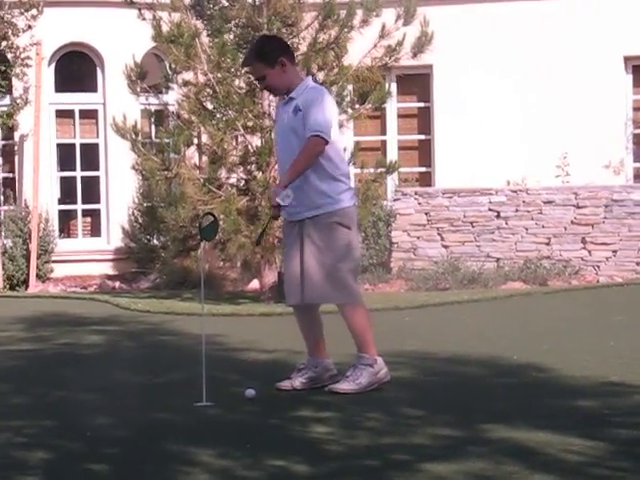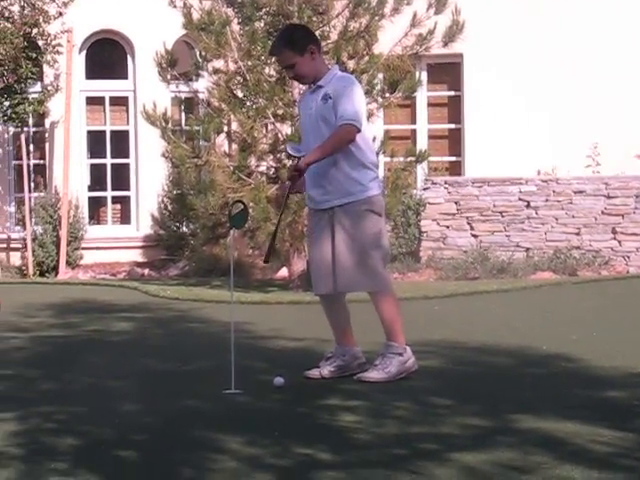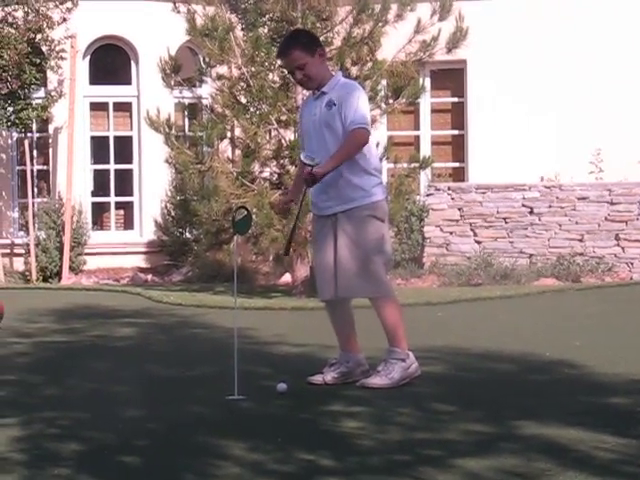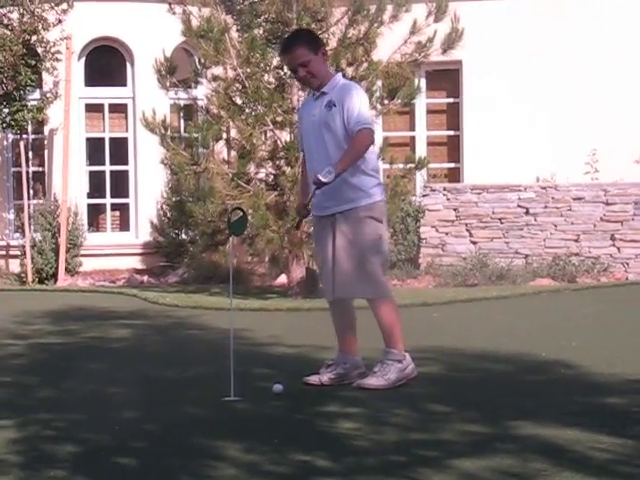
dt=0.2s
person 1, frame 1
left shoulder: (316, 97)
right shoulder: (283, 107)
left elbow: (316, 144)
left wrist: (282, 184)
right wrist: (278, 193)
left hip: (330, 210)
right hip: (297, 213)
left knee: (343, 288)
right knee: (299, 293)
left ankle: (371, 363)
right ankle: (319, 364)
person 1, frame 2
left shoulder: (344, 85)
right shoulder: (305, 99)
left elbow: (349, 131)
left wrist: (307, 160)
right wrist: (298, 179)
left hip: (358, 198)
right hip: (321, 203)
left knee: (372, 276)
right knee: (325, 282)
left ankle: (399, 352)
right ankle: (347, 352)
person 1, frame 3
left shoulder: (349, 92)
right shoulder: (307, 107)
left elbow: (360, 135)
left wrist: (326, 167)
right wrist: (294, 192)
left hip: (361, 203)
right hip: (325, 209)
left knee: (374, 281)
right knee: (331, 289)
left ankle: (401, 358)
right ankle: (351, 359)
person 1, frame 4
left shoulder: (349, 93)
right shoulder: (305, 108)
left elbow: (364, 135)
left wrist: (334, 171)
right wrist: (303, 196)
left hip: (360, 204)
right hip: (325, 209)
left knee: (372, 282)
right knee: (335, 289)
left ankle: (398, 359)
right ankle: (348, 360)
